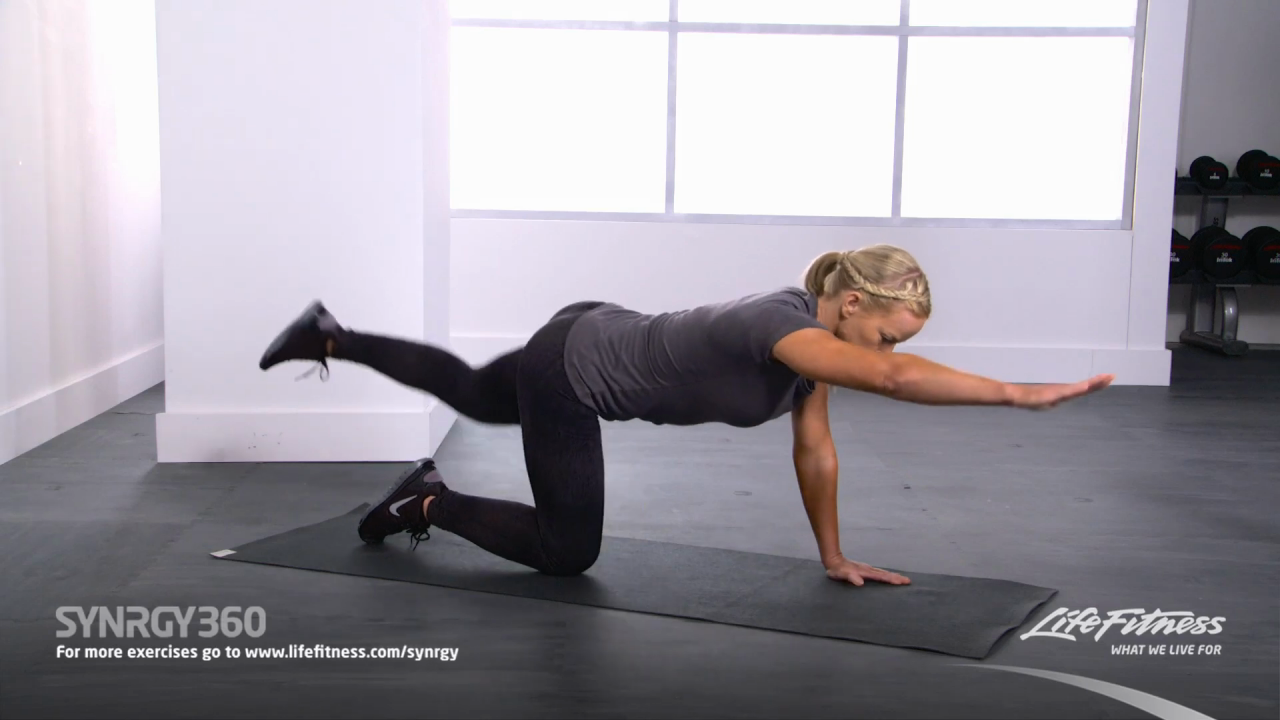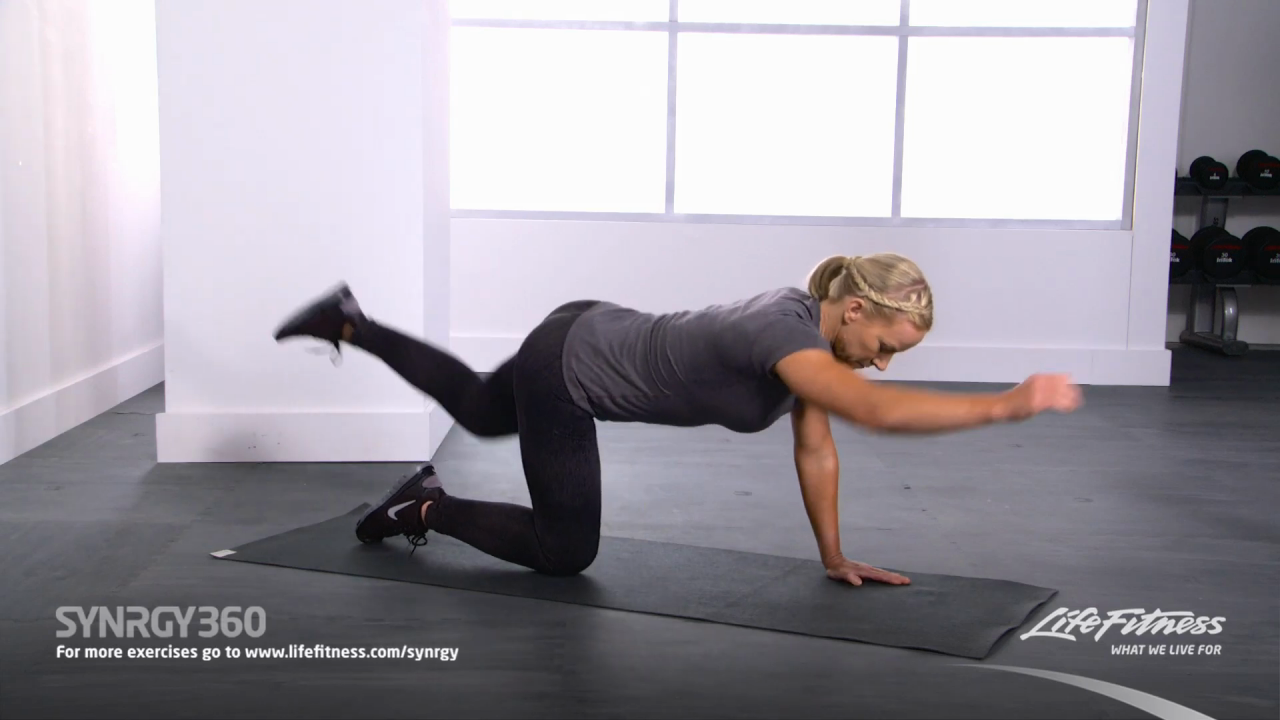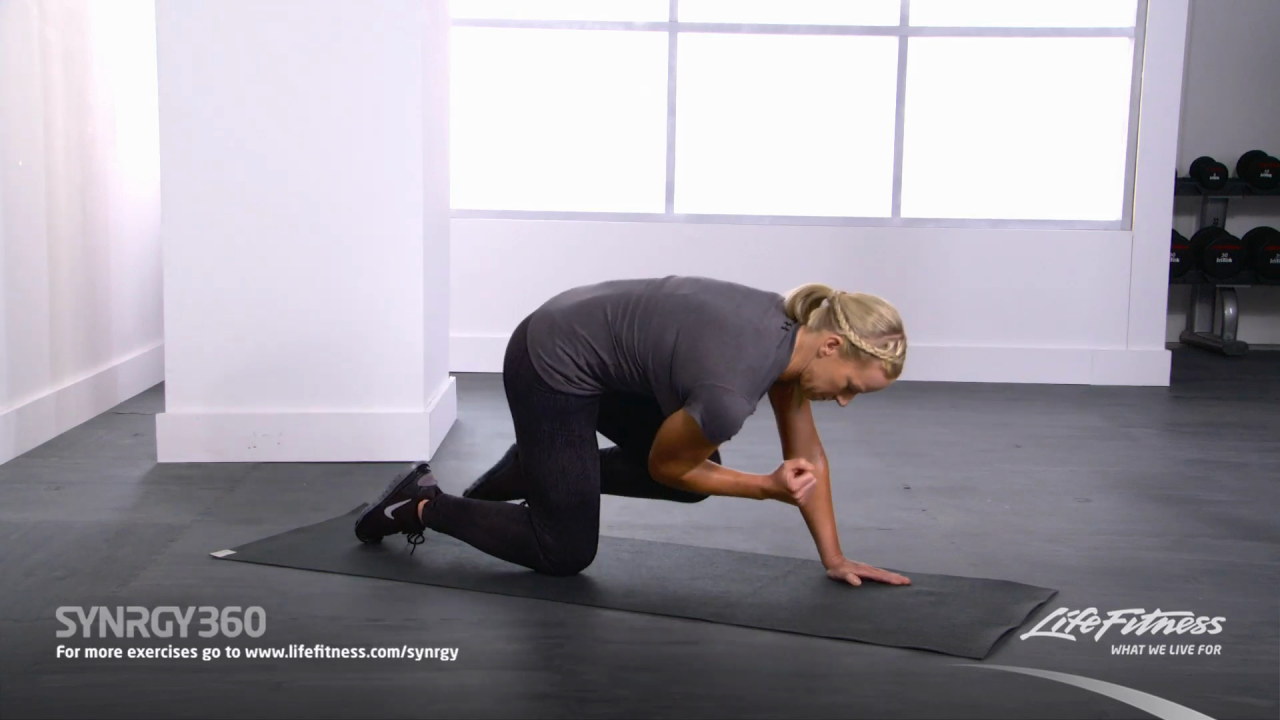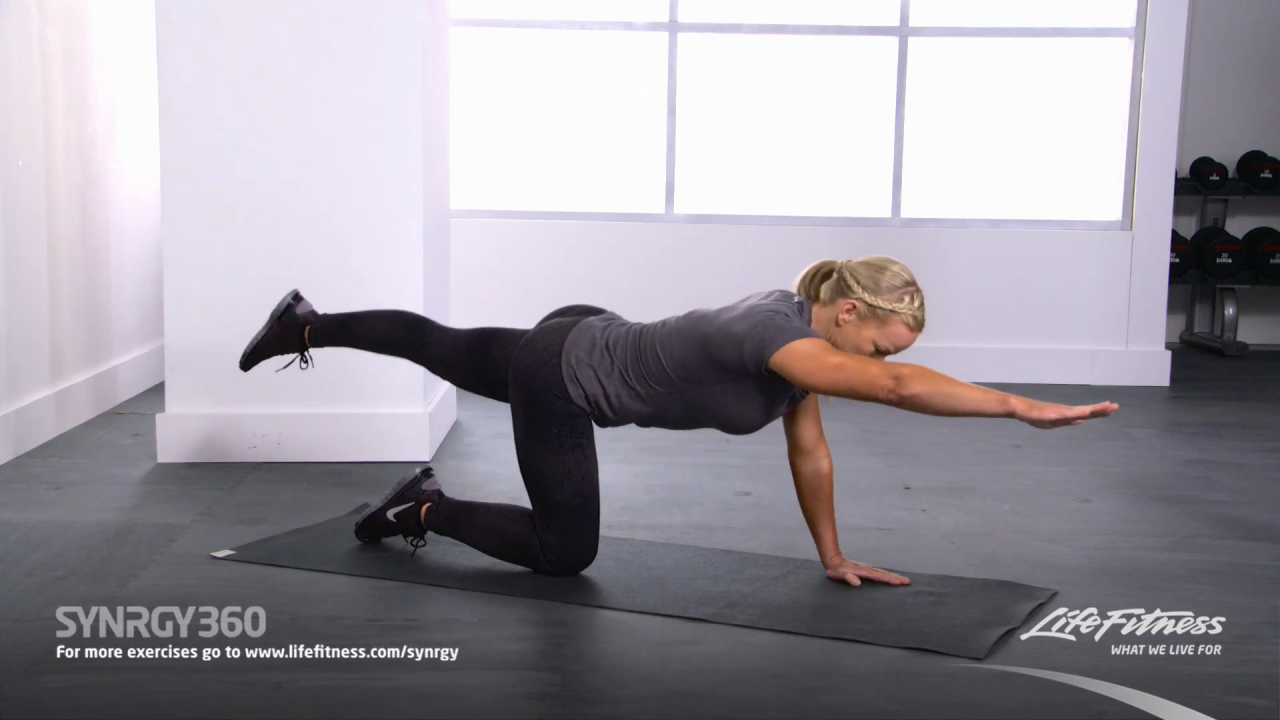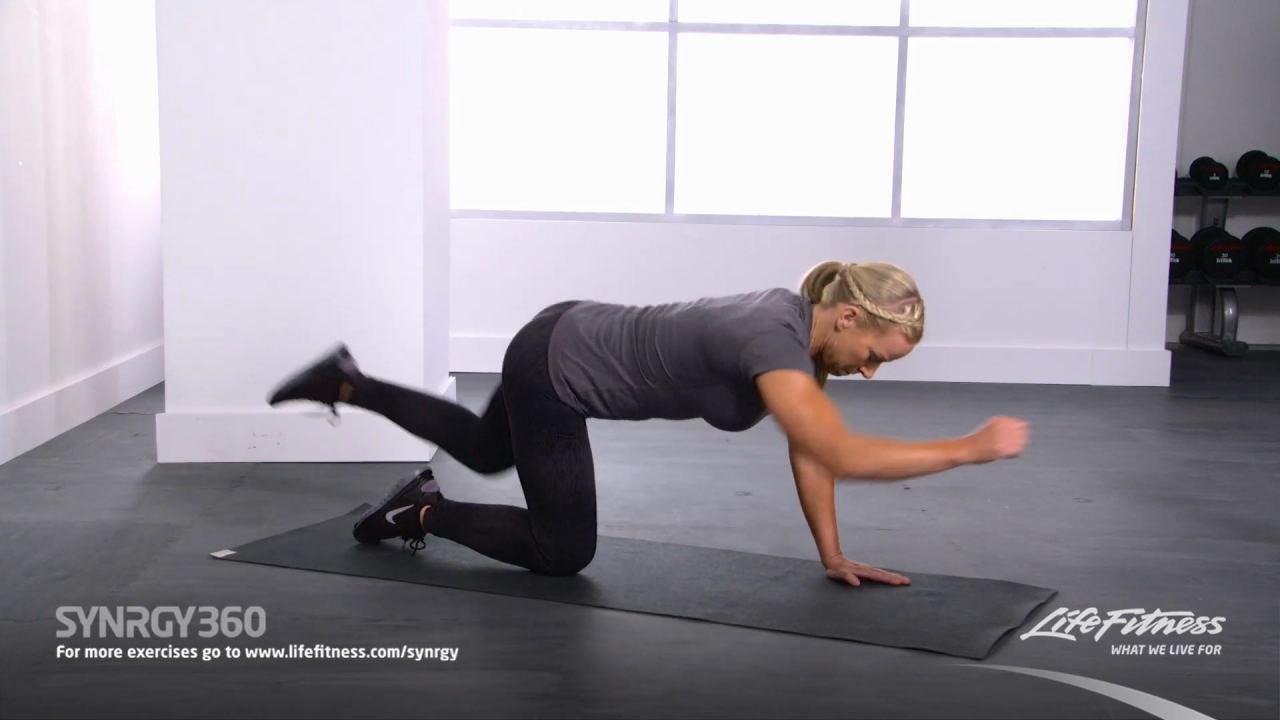
dt=0.7s
person 1, frame 1
left shoulder: (810, 327)
right shoulder: (784, 327)
left elbow: (815, 450)
right elbow: (894, 379)
left wrist: (834, 556)
right wrist: (1021, 393)
left hip: (601, 341)
right hip: (565, 374)
left knee: (474, 396)
right knee: (567, 550)
left ankle: (331, 337)
right ankle: (428, 502)
person 1, frame 2
left shoulder: (812, 323)
right shoulder: (788, 337)
left elbow: (816, 451)
right elbow: (880, 410)
left wrist: (836, 557)
right wrist: (1006, 405)
left hip: (598, 337)
right hip: (564, 377)
left knee: (478, 409)
right knee: (566, 552)
left ankle: (349, 323)
right ankle: (425, 507)
person 1, frame 3
left shoulder: (794, 330)
right shoulder: (732, 384)
left elbow: (804, 453)
right elbow: (668, 466)
left wrist: (834, 556)
right wrist: (772, 488)
left hip: (599, 349)
right hip: (550, 364)
left knee: (701, 469)
right knee: (566, 553)
left ankle: (538, 464)
right ankle: (420, 504)
person 1, frame 4
left shoulder: (804, 321)
right shoulder: (778, 338)
left elbow: (811, 452)
right elbow: (903, 389)
left wrist: (835, 557)
right wrist: (1030, 408)
left hip: (587, 341)
right hip: (559, 381)
left knee: (443, 347)
right knee: (565, 552)
left ankle: (307, 323)
right ankle: (423, 508)
person 1, frame 5
left shoulder: (810, 319)
right shoulder: (777, 345)
left elbow: (818, 450)
right elbow: (846, 456)
left wrist: (834, 557)
right wrist: (970, 448)
left hip: (579, 341)
right hip: (550, 372)
left knee: (486, 449)
right knee: (564, 550)
left ankle: (345, 380)
right ankle: (420, 511)
